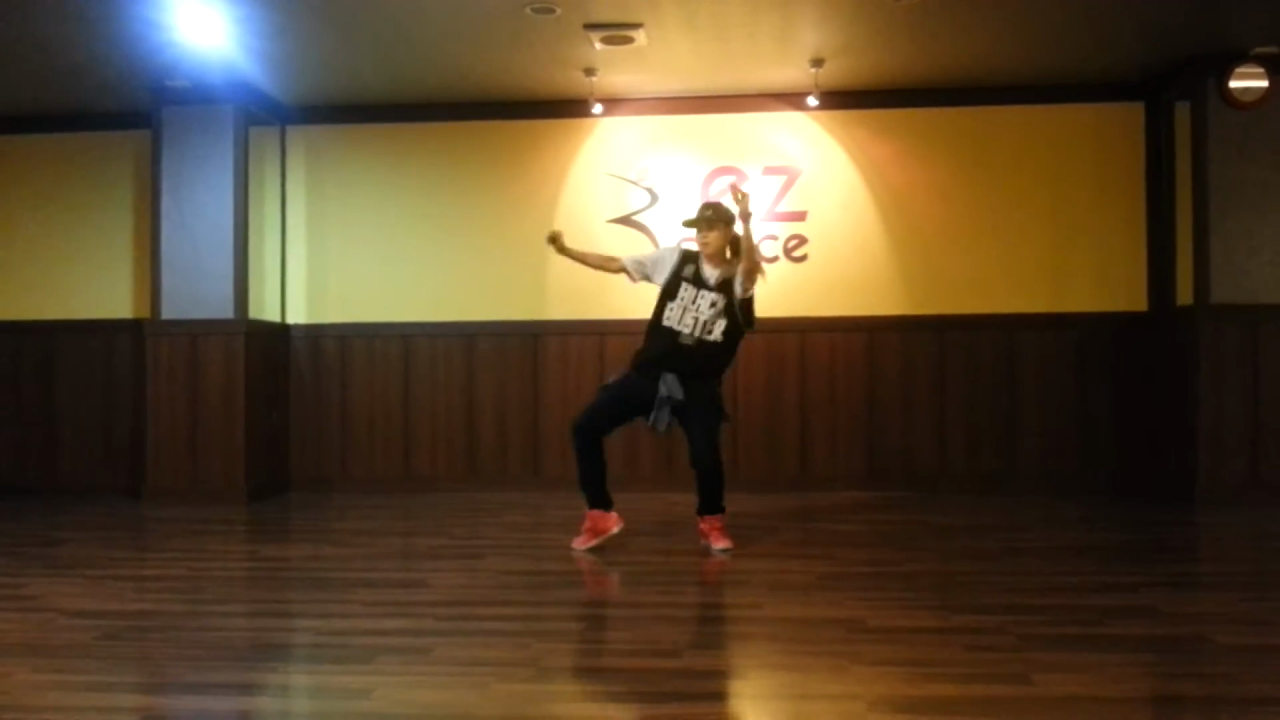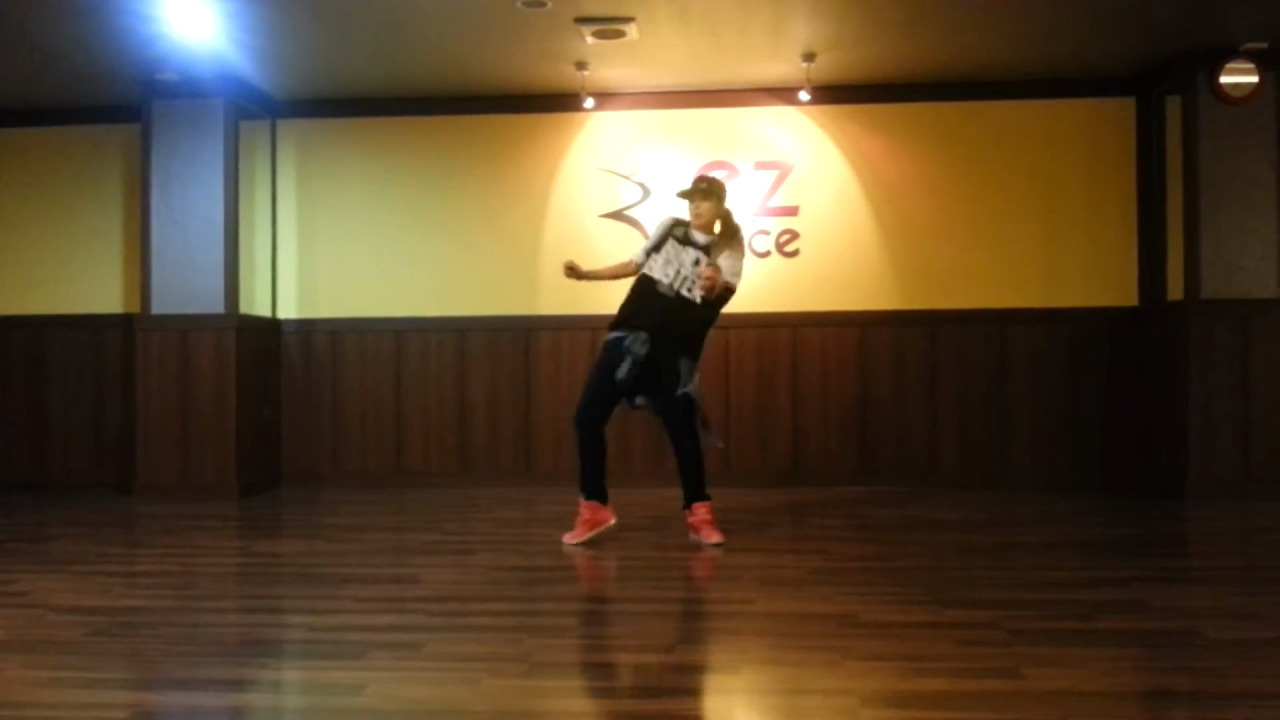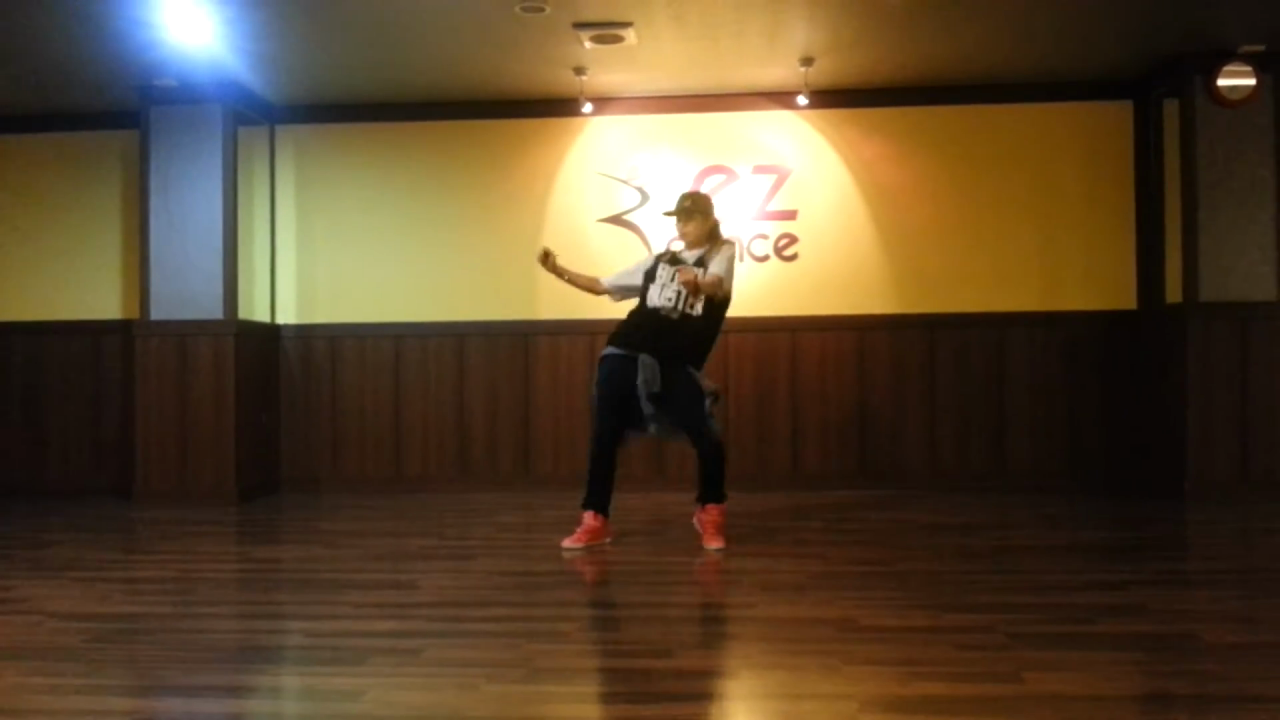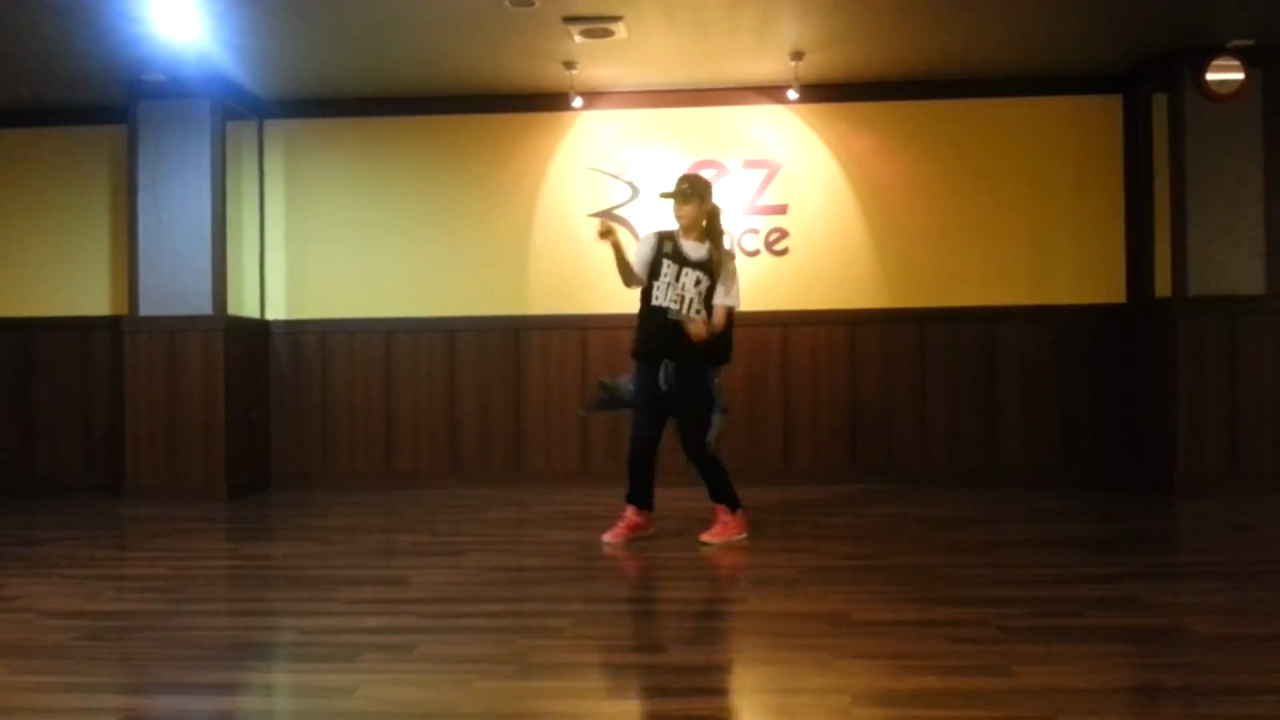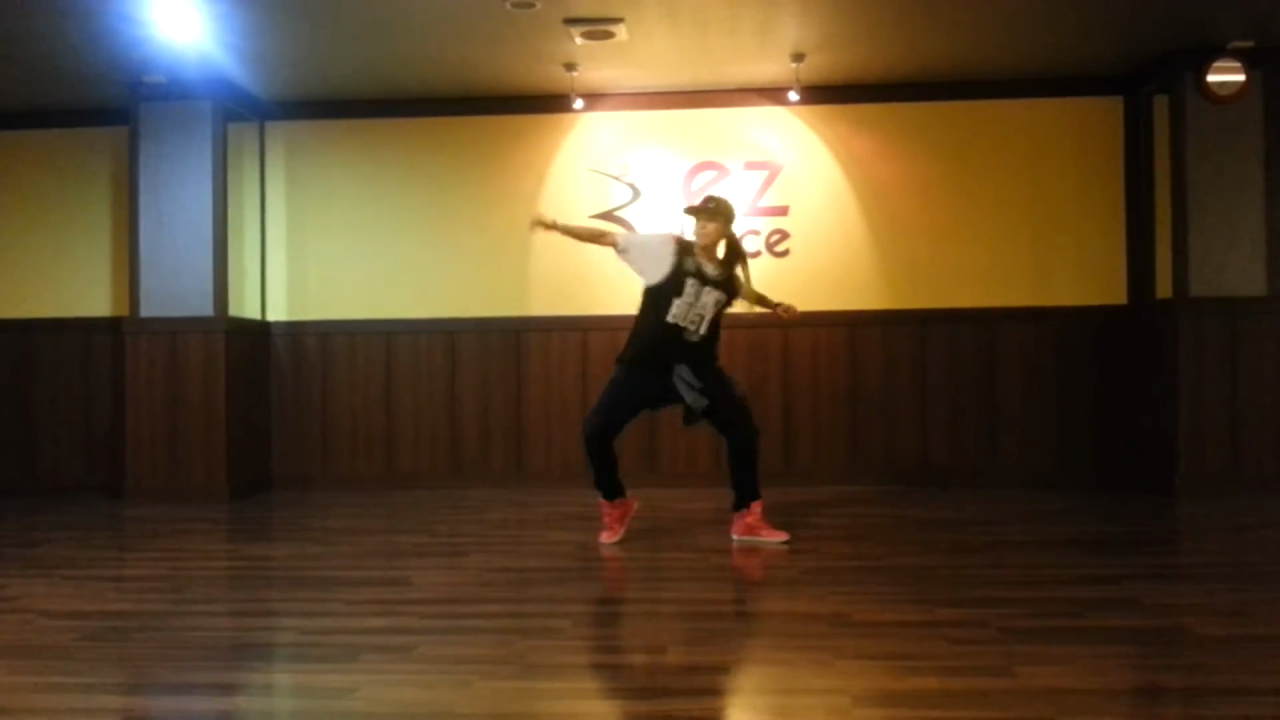
dt=0.3s
person 1, frame 1
left shoulder: (740, 275)
right shoulder: (674, 258)
left elbow: (753, 271)
right elbow: (618, 265)
left wrist: (745, 222)
right wrist: (567, 251)
left hip: (697, 384)
right hip: (649, 370)
left knee: (705, 452)
right knee: (586, 429)
left ankle: (712, 523)
right ankle: (600, 517)
person 1, frame 2
left shoulder: (729, 251)
right shoulder: (669, 227)
left elbow: (723, 286)
right elbow: (636, 265)
left wrist: (715, 282)
right wrist: (584, 275)
left hip: (672, 350)
right hip: (626, 336)
left knee: (683, 433)
right knee: (588, 418)
left ankle: (699, 515)
right ankle: (594, 510)
person 1, frame 3
left shoulder: (723, 252)
right shoulder: (658, 261)
left elbow: (714, 285)
right elbow: (603, 288)
left wrist: (695, 284)
right wrist: (557, 270)
left hip: (677, 365)
right hip: (626, 355)
left knee: (709, 442)
right knee: (604, 440)
left ankle: (710, 516)
right ankle: (594, 521)
person 1, frame 4
left shoulder: (721, 258)
right shoulder: (656, 242)
left elbow: (721, 316)
right elbow: (630, 279)
left wrist: (706, 328)
right wrist: (614, 244)
left hip: (695, 362)
right hip: (652, 357)
left knee: (694, 443)
right knee: (644, 439)
left ankle: (731, 516)
right ankle: (637, 516)
person 1, frame 5
left shoulder: (728, 274)
right shoulder: (667, 248)
left elbow: (745, 294)
right elbow: (610, 238)
left wrist: (774, 306)
right wrist: (556, 226)
left hip: (695, 368)
right hip: (644, 364)
left knee: (743, 431)
right knee: (595, 433)
left ankle: (748, 518)
right ankle: (616, 507)
